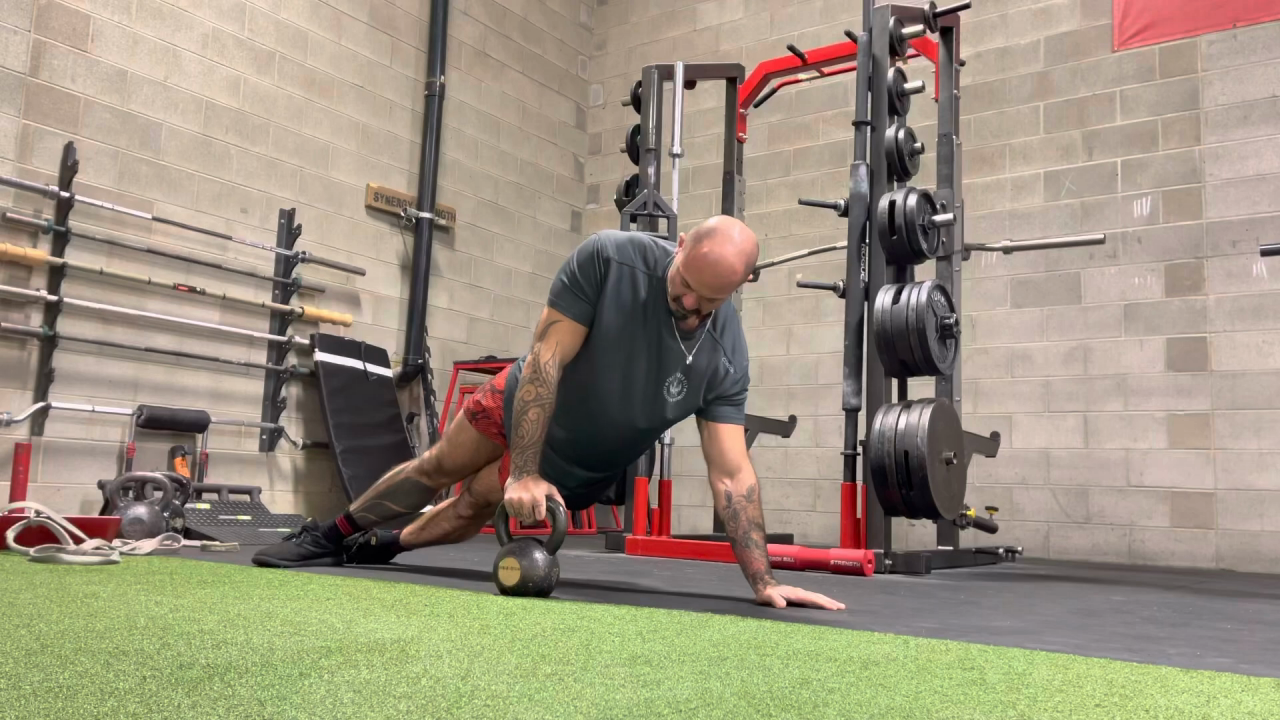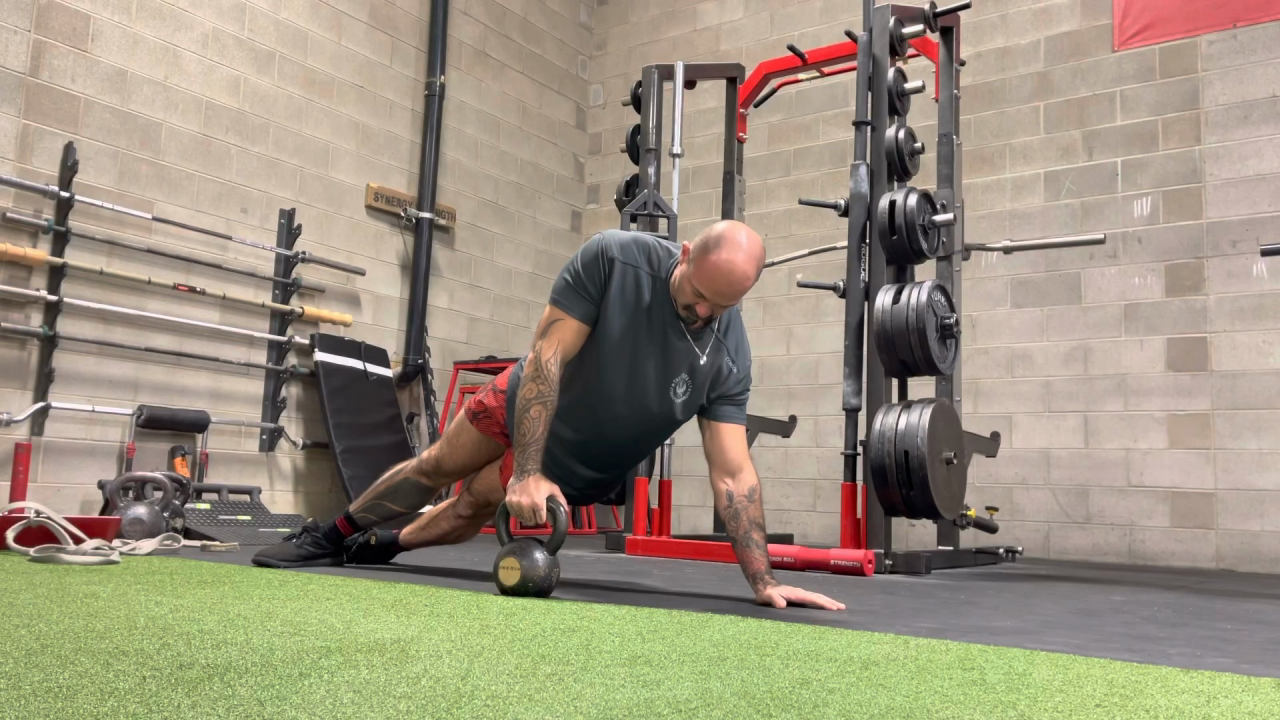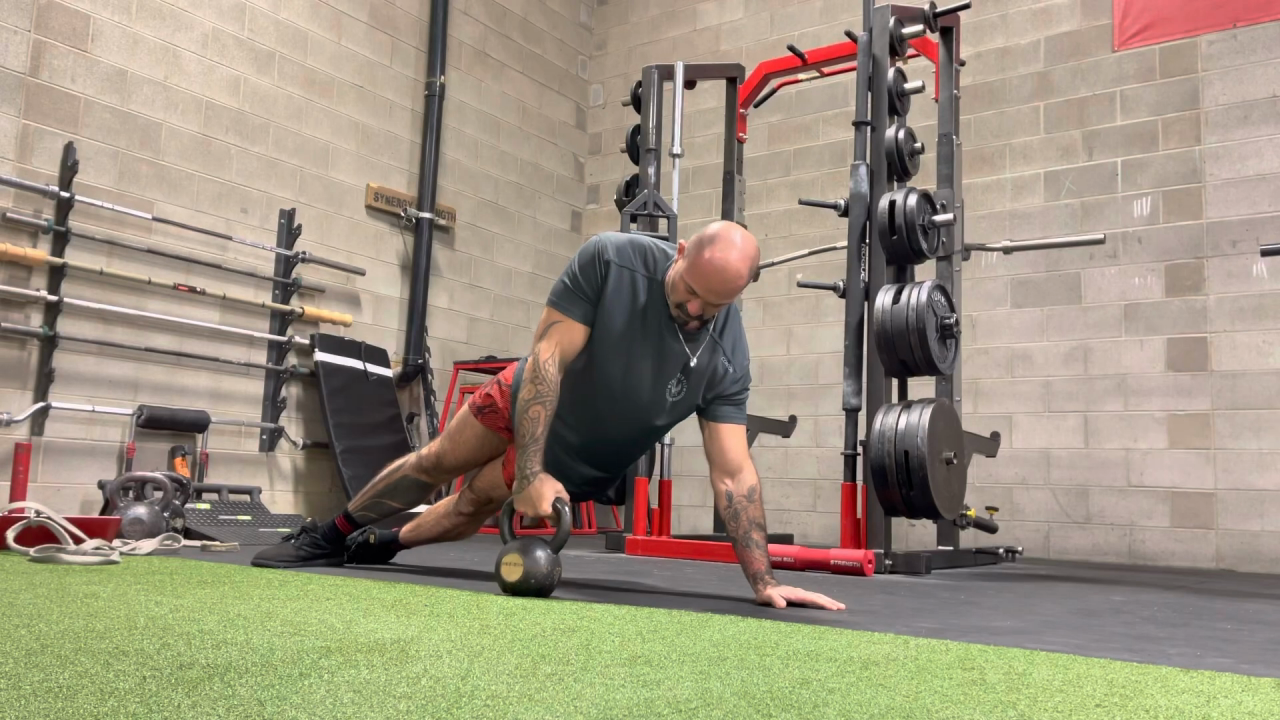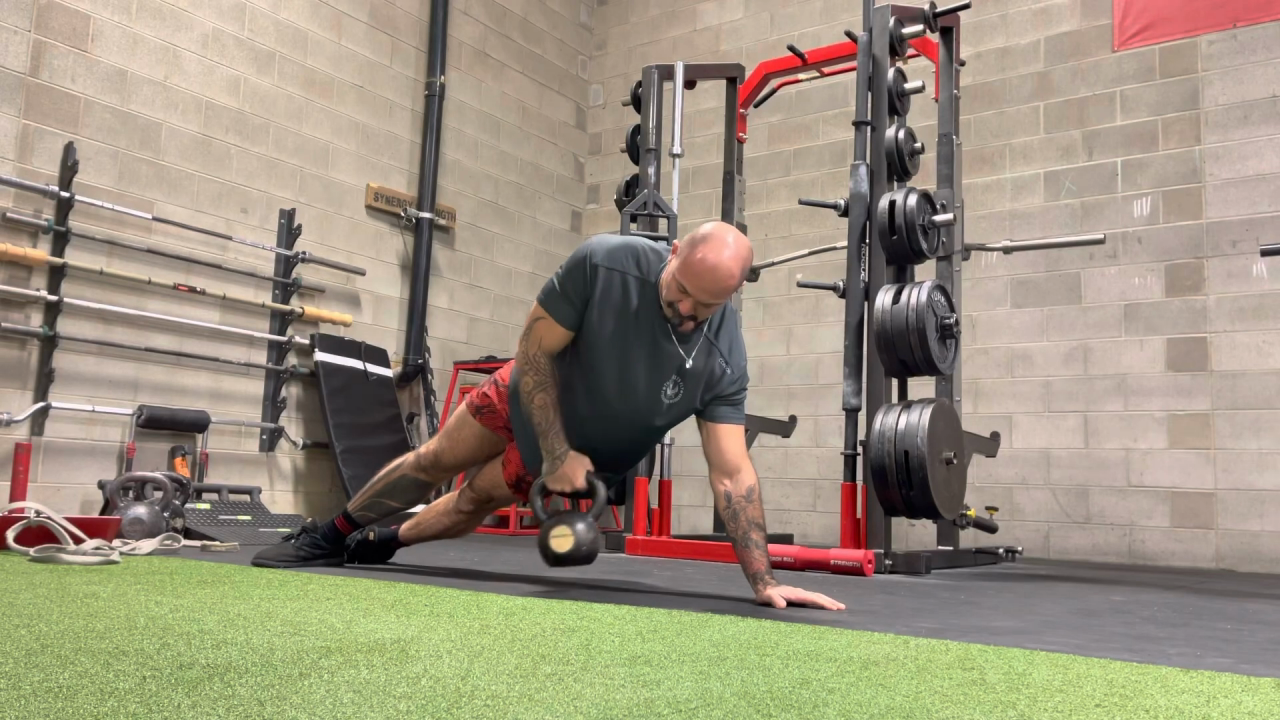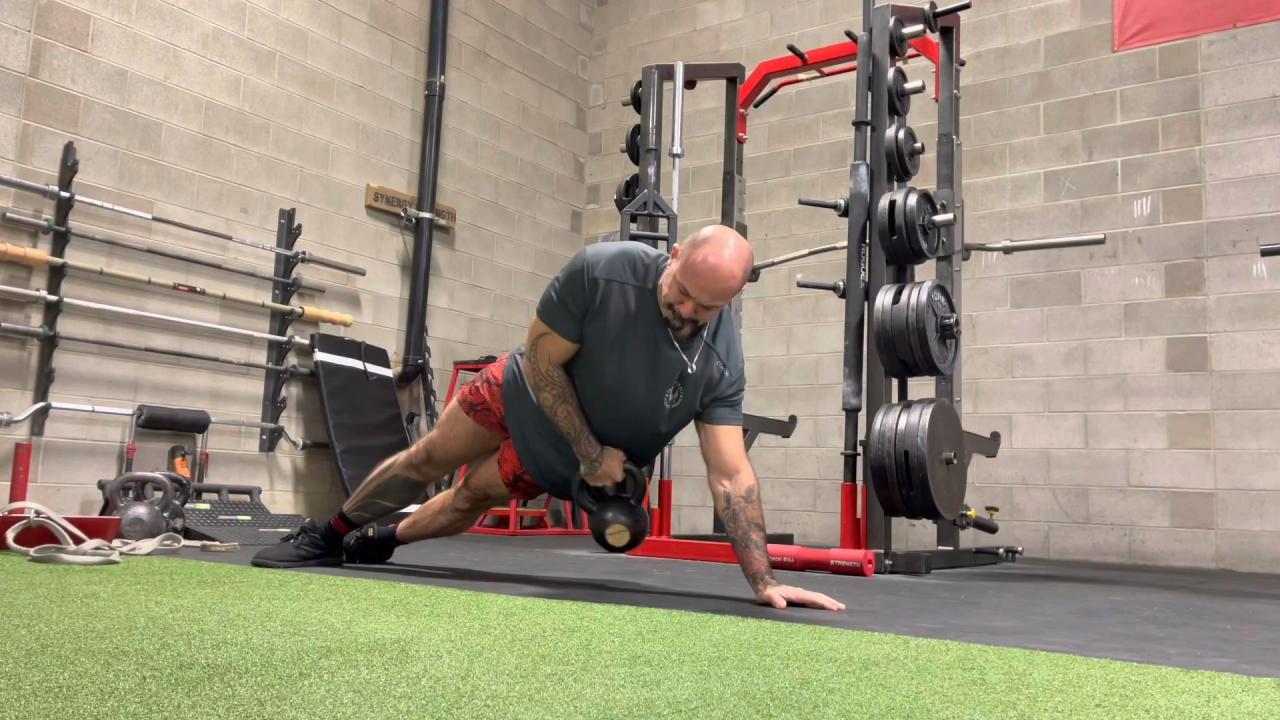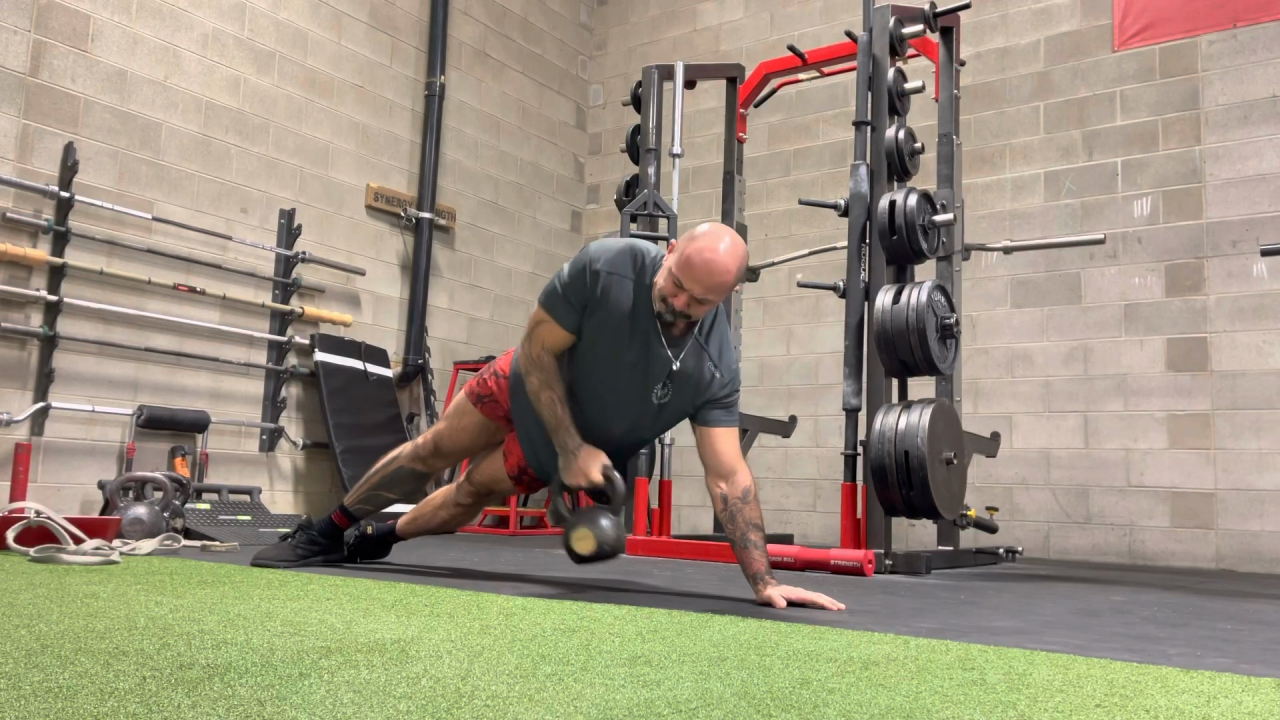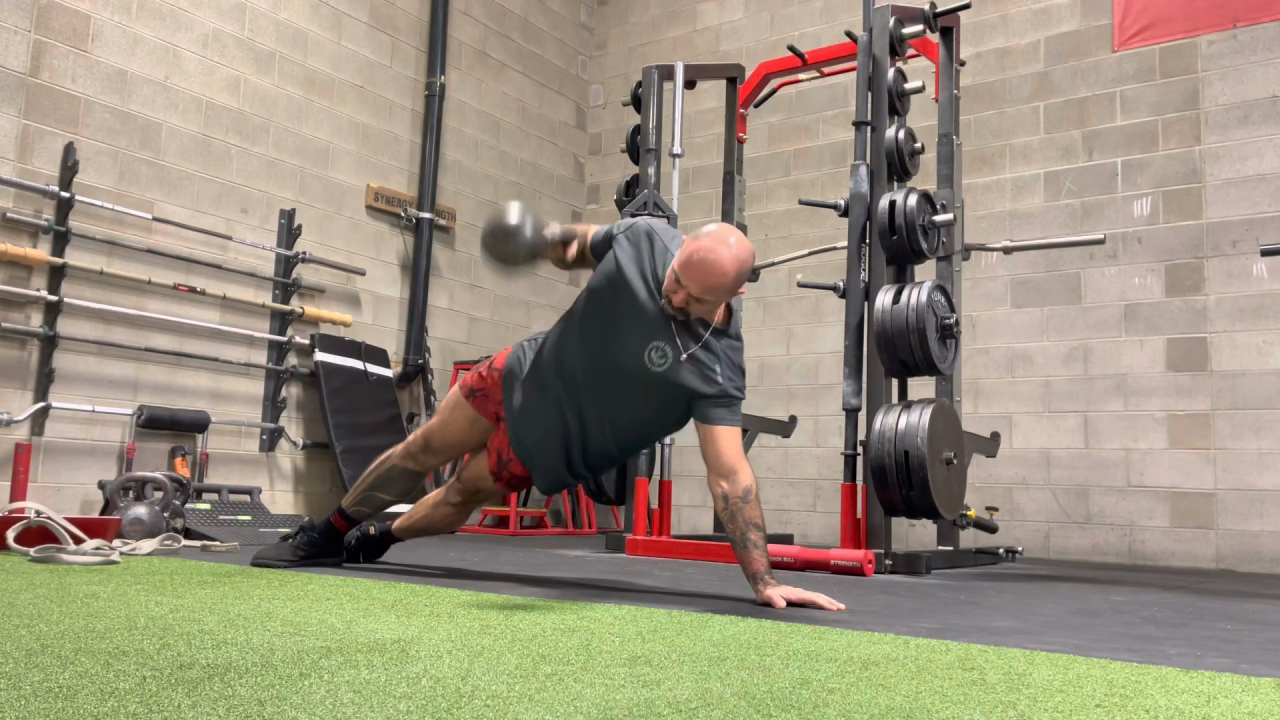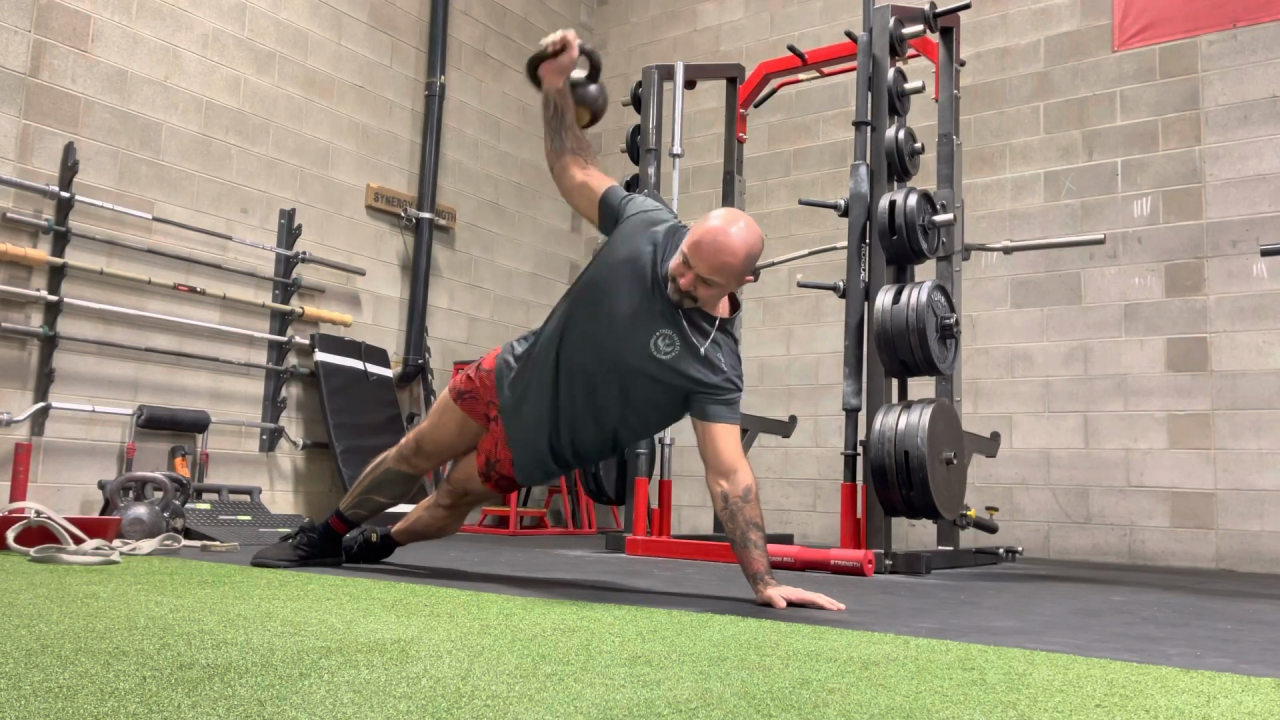
dt=0.3s
person 1, frame 1
left shoulder: (725, 357)
right shoulder: (607, 258)
left elbow: (730, 473)
right elbow: (546, 359)
left wrist: (763, 581)
right wrist: (523, 473)
left hip: (579, 465)
right hip: (522, 403)
left knee: (474, 507)
right knee: (437, 469)
left ankle: (377, 546)
right ankle: (332, 536)
person 1, frame 2
left shoulder: (728, 357)
right shoulder: (612, 258)
left elbow: (731, 474)
right elbow: (548, 356)
left wrist: (764, 580)
right wrist: (526, 471)
left hip: (581, 465)
right hip: (526, 402)
left knee: (474, 507)
right knee: (437, 468)
left ankle: (380, 546)
right ankle: (333, 535)
person 1, frame 3
left shoulder: (726, 358)
right shoulder: (610, 259)
left elbow: (732, 472)
right elbow: (549, 359)
left wrist: (763, 580)
right wrist: (532, 474)
left hip: (584, 458)
right hip: (528, 399)
left knee: (477, 503)
right knee: (435, 465)
left ankle: (377, 545)
right ankle: (332, 535)
person 1, frame 4
left shoulder: (723, 358)
right shoulder: (603, 262)
left elbow: (731, 473)
right elbow: (535, 349)
left wrist: (764, 580)
right wrist: (557, 455)
left hip: (588, 449)
right hip: (526, 397)
left knee: (477, 500)
right knee: (433, 463)
left ankle: (380, 543)
right ankle: (332, 535)
person 1, frame 5
left shoulder: (720, 362)
right shoulder: (600, 270)
left elbow: (730, 473)
right elbow: (541, 362)
left wrist: (763, 580)
right wrist: (591, 454)
right hip: (521, 392)
left knee: (472, 498)
right knee: (426, 461)
left ankle: (376, 542)
right ankle: (329, 535)
person 1, frame 6
left shoulder: (713, 365)
right shoulder: (606, 265)
left elbow: (727, 475)
right elbow: (537, 348)
left wrist: (763, 580)
right wrist: (572, 448)
right hip: (525, 385)
left knee: (475, 491)
right knee: (432, 451)
left ankle: (376, 539)
right ankle: (329, 532)
person 1, frame 7
left shoulder: (717, 369)
right shoulder: (649, 237)
left elbow: (730, 476)
right elbow: (583, 246)
left wrist: (764, 581)
right wrist: (560, 240)
left hip: (551, 439)
right hip: (525, 376)
left knee: (464, 492)
right knee: (422, 449)
left ankle: (374, 540)
right ankle: (328, 532)
person 1, frame 8
left shoulder: (712, 361)
right shoulder: (649, 223)
left elbow: (728, 475)
right elbow: (572, 170)
left wrist: (764, 581)
right wrist: (559, 87)
left hip: (538, 441)
right hip: (511, 373)
left knee: (452, 502)
right knee: (416, 454)
left ankle: (369, 547)
right ankle: (326, 536)
